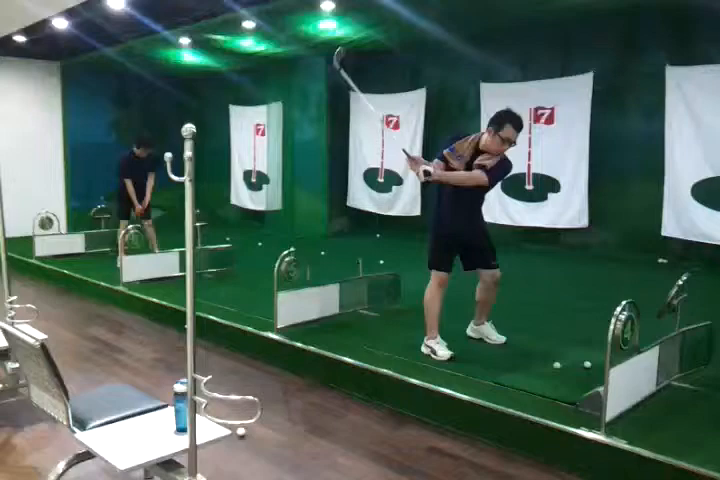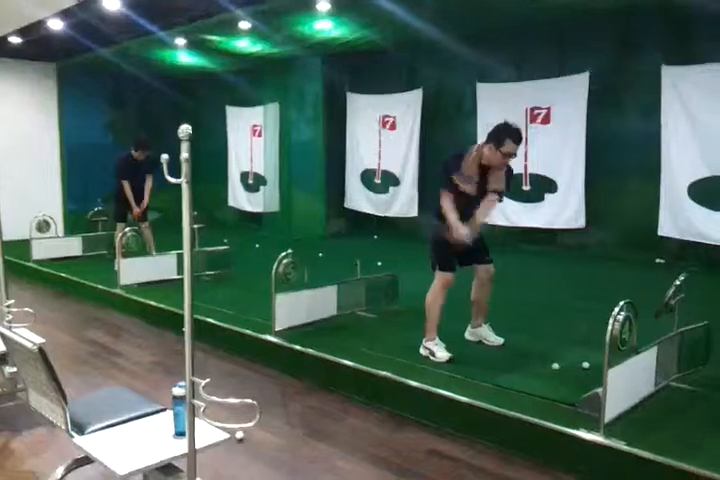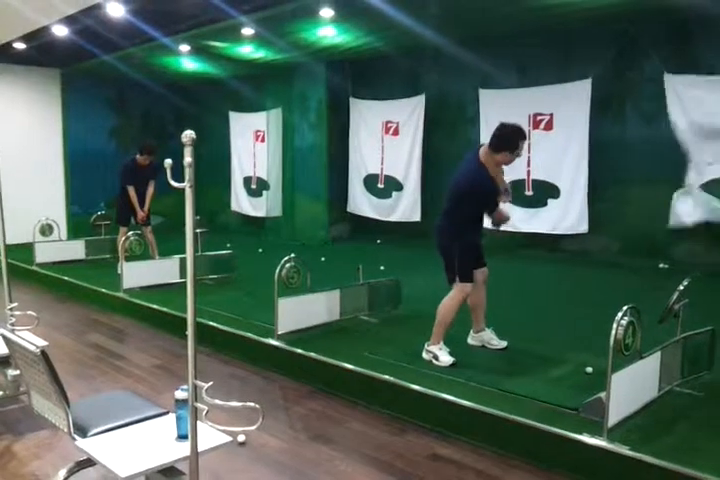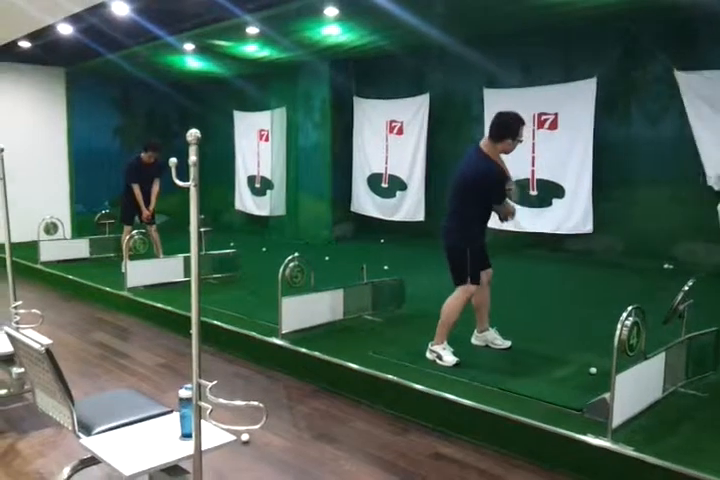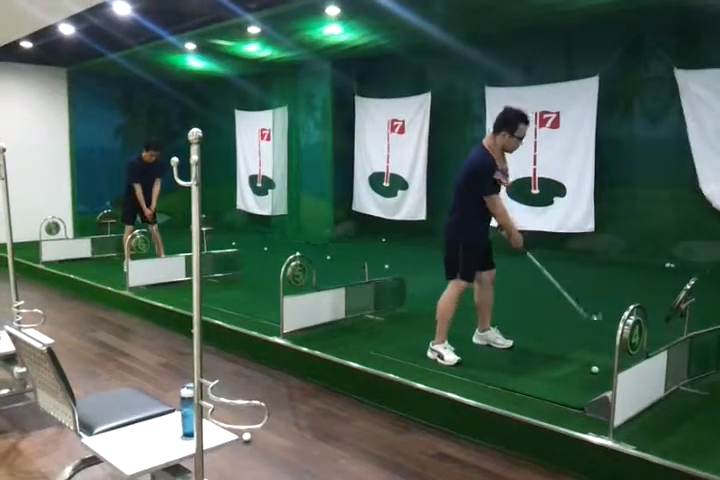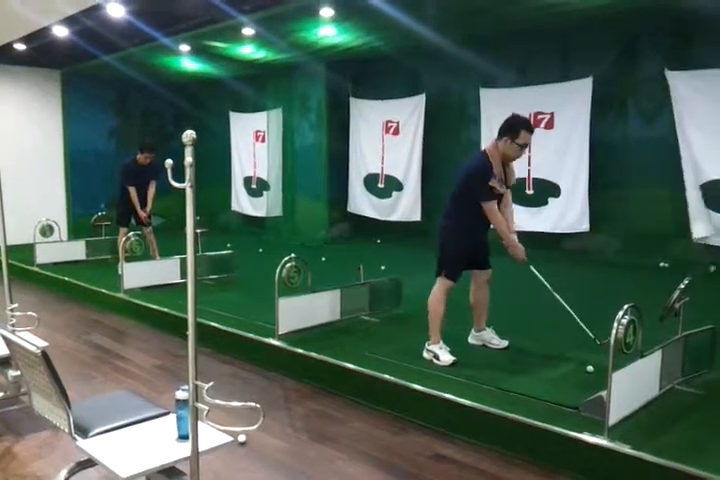
dt=0.3s
person 1, frame 1
left shoulder: (503, 165)
right shoulder: (458, 144)
left elbow: (471, 179)
right elbow: (436, 168)
left wrist: (434, 173)
right wrist: (425, 167)
left hip: (473, 226)
right hip: (444, 224)
left knee: (491, 276)
right knee: (439, 278)
left ankle: (479, 324)
right ankle: (431, 339)
person 1, frame 2
left shoulder: (504, 173)
right shoulder: (459, 162)
left elbow: (488, 204)
right elbow: (446, 199)
left wrist: (471, 228)
right wrist: (456, 226)
left hip: (472, 228)
right hip: (446, 227)
left knee: (486, 273)
right knee: (444, 279)
left ankle: (477, 327)
right ankle: (430, 341)
person 1, frame 3
left shoulder: (478, 153)
right shoulder: (485, 182)
right elbow: (495, 215)
right wrist: (503, 217)
left hip: (465, 231)
right hip: (454, 236)
left knee: (480, 276)
right knee: (462, 288)
left ankle: (479, 331)
right ankle: (433, 345)
person 1, frame 4
left shoulder: (478, 150)
right shoulder: (492, 172)
right elbow: (501, 207)
left wrist: (505, 197)
right wrist: (509, 211)
left hip: (468, 230)
right hip: (462, 234)
left knee: (485, 277)
right knee: (467, 289)
left ankle: (482, 331)
right ankle: (437, 345)
person 1, frame 5
left shoulder: (495, 155)
right shoulder: (484, 163)
left elbow: (495, 197)
right elbow: (494, 205)
left wrist: (507, 227)
right wrist: (514, 232)
left hip: (478, 230)
right hip: (461, 231)
left knee: (487, 277)
right knee: (459, 284)
left ankle: (484, 331)
right ankle: (438, 344)
person 1, frame 6
left shoulder: (504, 162)
right shoulder: (480, 167)
left elbow: (506, 199)
right elbow: (492, 212)
left wrist: (512, 234)
right wrist: (512, 245)
left hip: (477, 231)
right hip: (456, 231)
left knee: (483, 276)
right knee: (445, 283)
left ankle: (479, 331)
right ankle: (433, 344)
person 2, frame 1
left shoulder: (152, 158)
right shoulder: (126, 160)
left elbow: (151, 178)
right elbow: (128, 183)
left wrist: (147, 197)
right wrist: (136, 204)
left hip: (142, 194)
right hip: (126, 195)
left knee: (148, 222)
right knee: (124, 224)
left ankle: (156, 251)
person 2, frame 2
left shoulder: (149, 160)
right shoulder: (123, 162)
left elbow: (149, 180)
right elbow: (126, 185)
left wrist: (146, 199)
right wrist: (133, 207)
left hip: (139, 196)
right hip: (123, 197)
left knee: (145, 225)
right knee: (121, 226)
left ankle: (153, 253)
person 2, frame 3
left shoulder: (153, 166)
right shoulder: (128, 166)
left elbow: (151, 186)
right elbow: (131, 190)
left wrist: (146, 207)
right wrist: (138, 211)
left hip: (142, 200)
right hip: (125, 201)
left knee: (147, 229)
right knee: (123, 230)
left ankle: (156, 258)
person 2, frame 4
left shoulder: (158, 164)
right shoulder: (133, 165)
left elbow: (156, 184)
right elbow: (136, 188)
left wrist: (152, 205)
right wrist: (143, 209)
left hip: (147, 199)
right hip: (130, 199)
left knee: (152, 228)
right knee: (128, 229)
left ankle: (160, 257)
right ankle: (125, 260)
person 2, frame 5
left shoulder: (159, 164)
right shoulder: (134, 164)
left elbow: (157, 184)
right elbow: (137, 188)
left wrist: (153, 204)
right wrist: (144, 208)
left hip: (148, 199)
right hip: (131, 199)
left knee: (154, 227)
right knee: (129, 228)
left ankle: (162, 256)
person 2, frame 6
left shoulder: (154, 166)
right shoulder: (128, 166)
left elbow: (152, 186)
right elbow: (132, 190)
left wrist: (148, 206)
right wrist: (139, 211)
left hip: (142, 202)
right hip: (126, 202)
left knee: (148, 230)
right knee: (123, 231)
left ankle: (157, 259)
